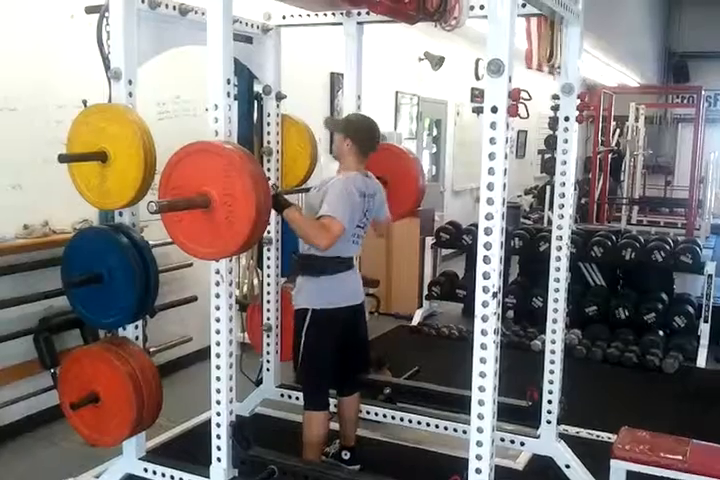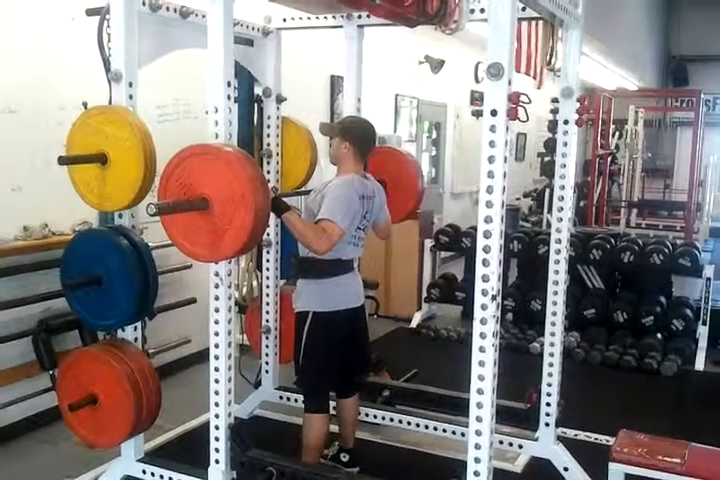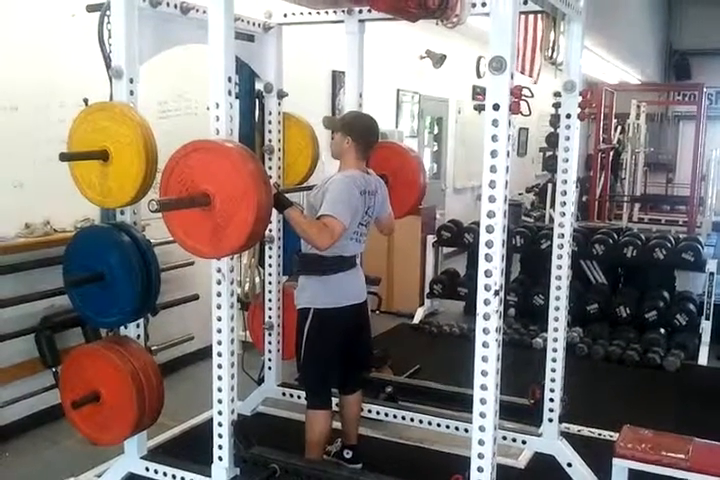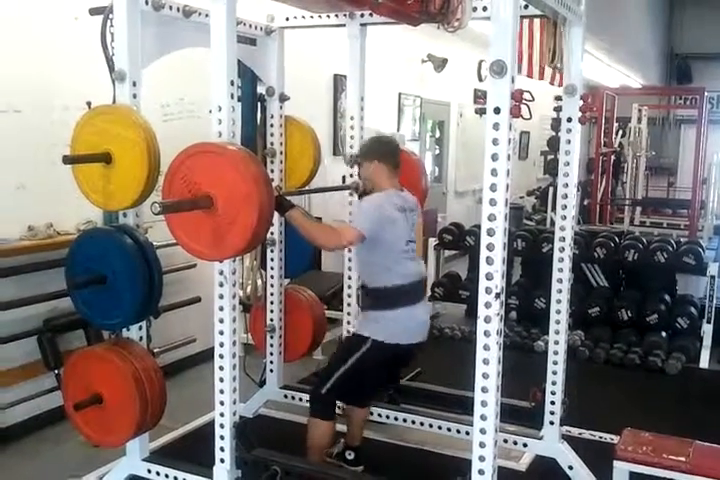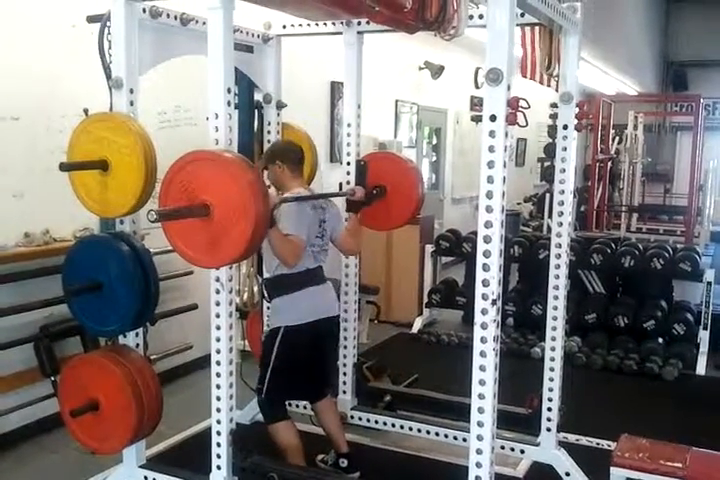
dt=1s
person 1, frame 1
left shoulder: (342, 186)
right shoulder: (372, 186)
left elbow: (323, 238)
right elbow: (383, 226)
left wrist: (283, 205)
left hip: (320, 299)
right hip: (348, 293)
left knee: (315, 390)
right knee: (347, 380)
right ankle: (346, 452)
person 1, frame 2
left shoulder: (340, 189)
right shoulder: (372, 188)
left elbow: (321, 242)
right elbow: (384, 231)
left wrist: (281, 208)
left hip: (321, 301)
right hip: (349, 295)
left knee: (315, 392)
right knee: (346, 382)
left ankle: (309, 470)
right ankle: (345, 453)
person 1, frame 3
left shoulder: (342, 184)
right shoulder: (374, 183)
left elbow: (323, 238)
right elbow: (387, 226)
left wrist: (283, 203)
left hip: (323, 298)
right hip: (352, 292)
left knee: (318, 389)
right knee: (349, 379)
right ankle: (348, 450)
person 1, frame 4
left shoulder: (377, 206)
right shoulder: (408, 202)
left elbow: (331, 239)
left wrist: (285, 206)
left hip: (387, 326)
right hip: (414, 321)
left knee: (322, 394)
right knee: (355, 383)
right ankle: (348, 454)
person 1, frame 5
left shoulder: (291, 205)
right shoulder: (323, 203)
left elbow: (291, 256)
right elbow: (350, 246)
left wrist: (267, 221)
right wrist: (355, 208)
left hip: (294, 316)
right hip: (324, 308)
left knee: (271, 400)
right knee: (318, 389)
